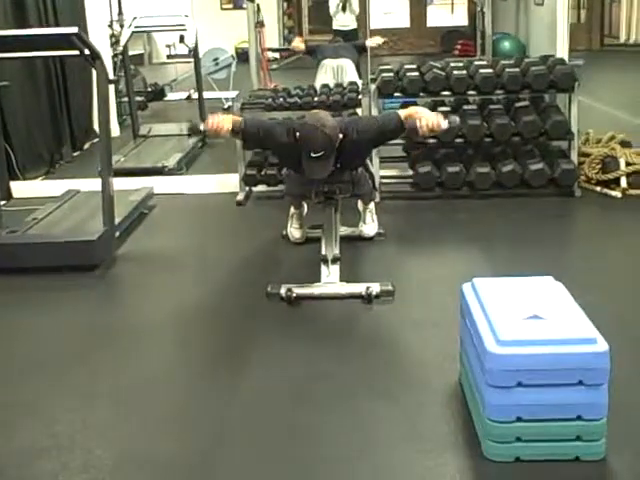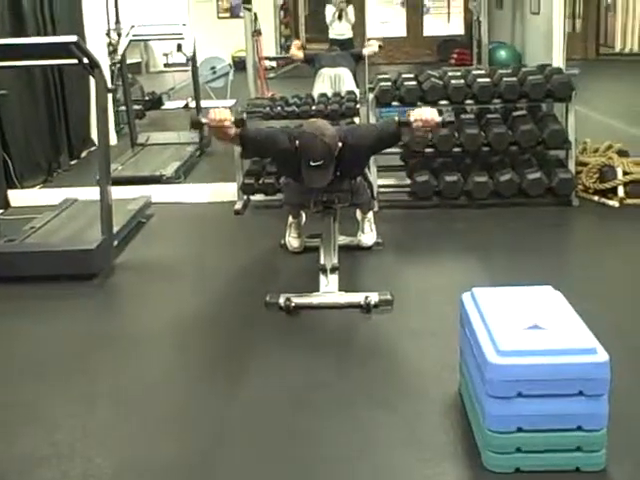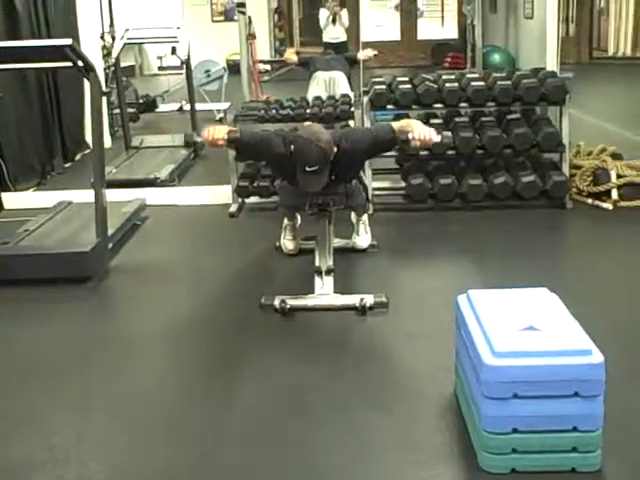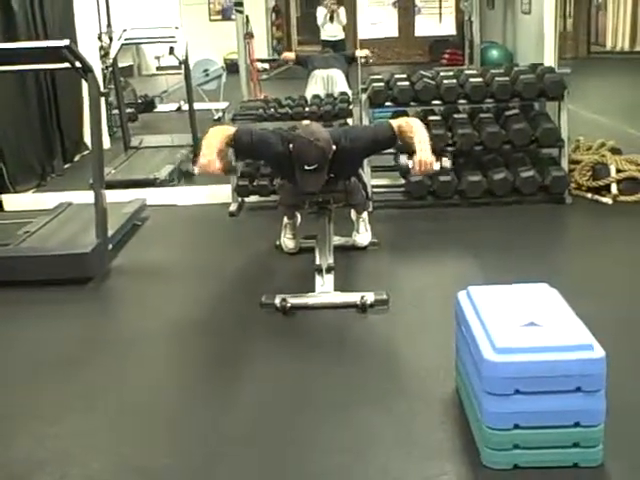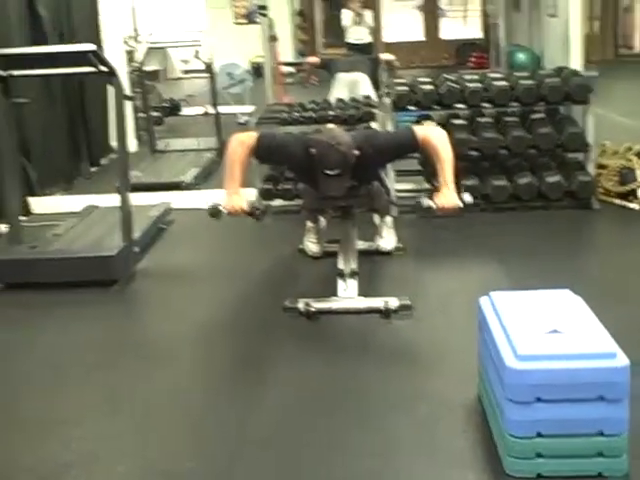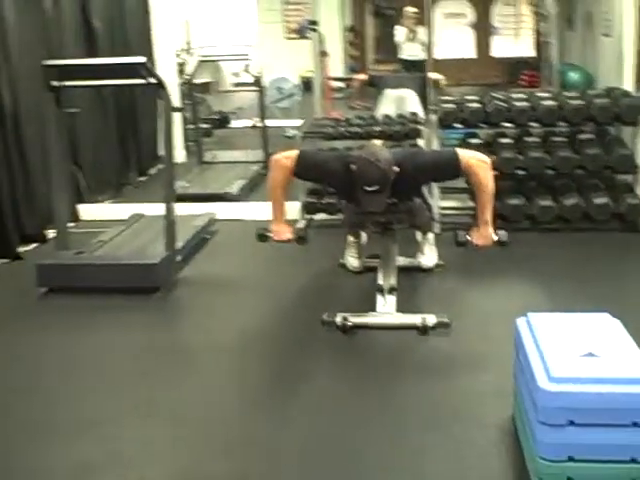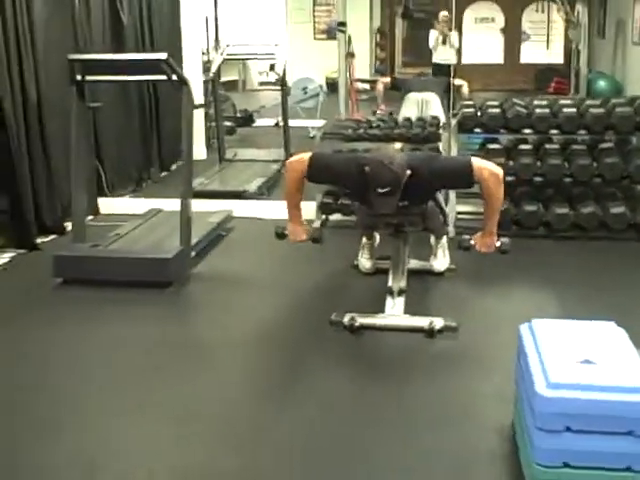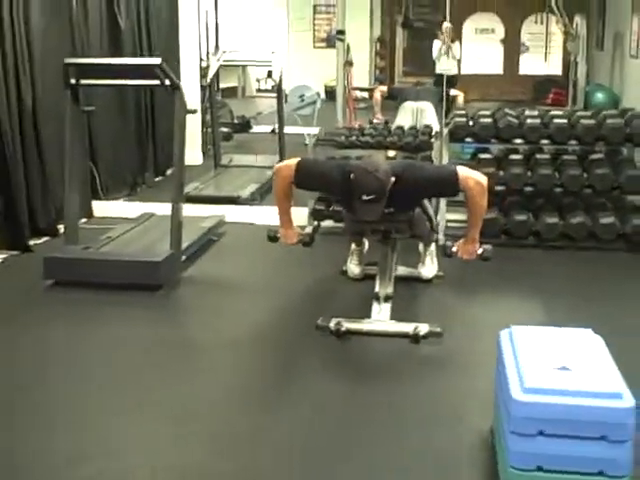
dt=0.2s
person 1, frame 1
left shoulder: (359, 132)
right shoulder: (283, 136)
left elbow: (412, 113)
right elbow: (229, 123)
left wrist: (428, 117)
right wrist: (220, 123)
left hip: (349, 171)
left knee: (364, 188)
right knee: (294, 192)
left ankle: (367, 207)
right ankle: (297, 210)
person 1, frame 2
left shoulder: (358, 140)
right shoulder: (282, 143)
left elbow: (409, 121)
right elbow: (231, 133)
left wrist: (423, 115)
right wrist: (219, 125)
left hip: (348, 179)
left knee: (362, 198)
right knee: (293, 203)
left ankle: (365, 216)
right ankle: (295, 219)
person 1, frame 3
left shoulder: (353, 144)
right shoulder: (277, 147)
left elbow: (405, 127)
right elbow: (227, 134)
left wrist: (421, 130)
right wrist: (215, 133)
left hip: (344, 183)
left knee: (358, 203)
right knee: (289, 204)
left ankle: (360, 218)
right ankle: (290, 222)
person 1, frame 4
left shoulder: (351, 143)
right shoulder: (277, 146)
left elbow: (407, 123)
right elbow: (222, 132)
left wrist: (423, 150)
right wrist: (209, 155)
left hip: (343, 180)
left knee: (357, 199)
right knee: (288, 203)
left ankle: (360, 216)
right ankle: (291, 220)
person 1, frame 5
left shoulder: (373, 147)
right shoulder: (299, 150)
left elbow: (433, 133)
right elbow: (241, 140)
left wrist: (447, 188)
right wrist: (233, 192)
left hip: (365, 183)
left knee: (380, 202)
left ankle: (383, 220)
right ankle: (314, 224)
person 1, frame 6
left shoulder: (413, 164)
right shoulder: (339, 167)
left elbow: (479, 161)
right elbow: (281, 161)
left wrist: (484, 225)
right wrist: (279, 220)
left ankle: (426, 237)
right ankle: (355, 239)
person 1, frame 7
left shoulder: (428, 168)
right shoulder: (353, 168)
left elbow: (491, 172)
right elbow: (295, 164)
left wrist: (489, 232)
right wrist: (295, 221)
left hip: (419, 202)
left ankle: (440, 241)
right ankle: (369, 240)
person 1, frame 8
left shoulder: (413, 176)
right shoulder: (339, 175)
left elbow: (476, 181)
right elbow: (283, 170)
left wrist: (471, 239)
right wrist: (286, 226)
left hip: (407, 209)
left ankle: (428, 248)
right ankle: (358, 247)
